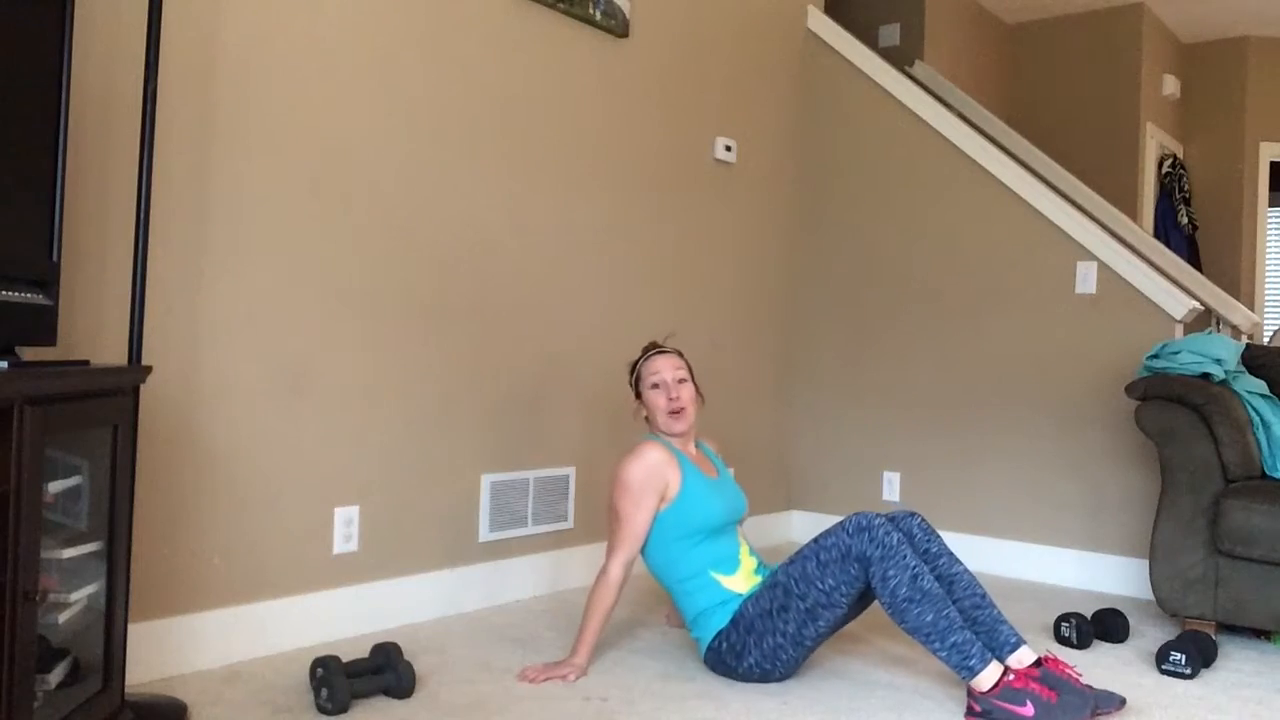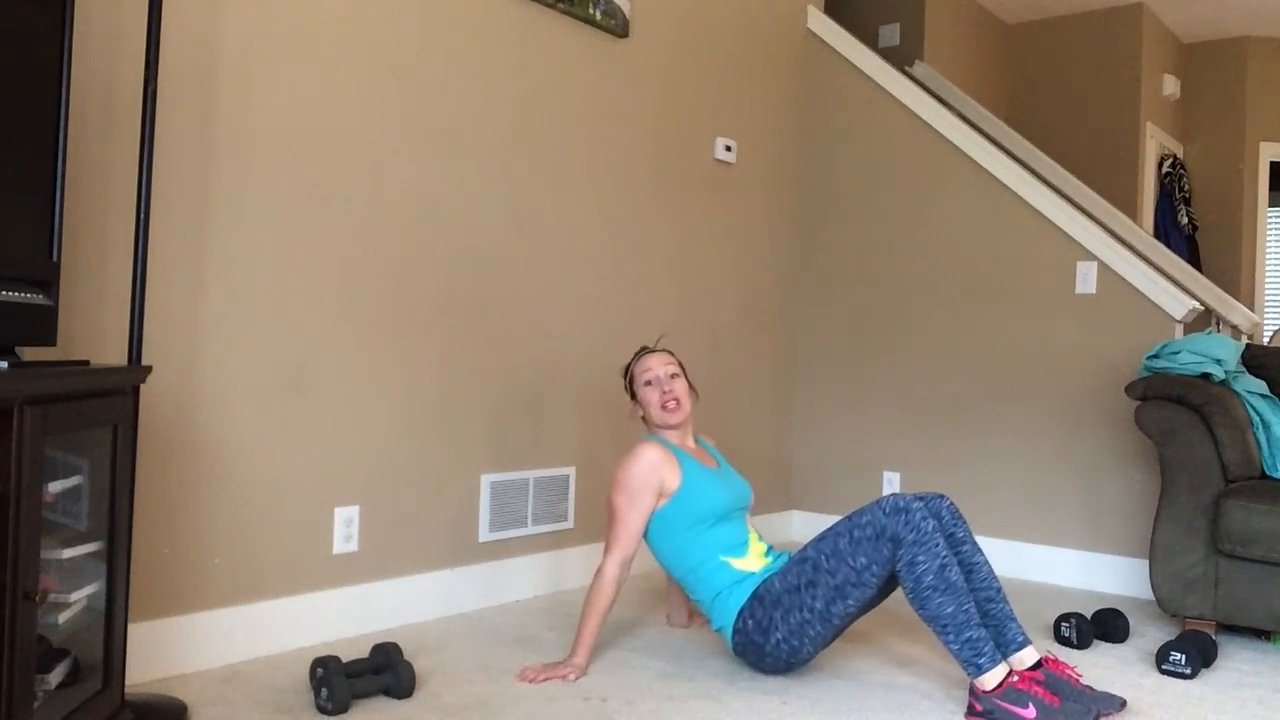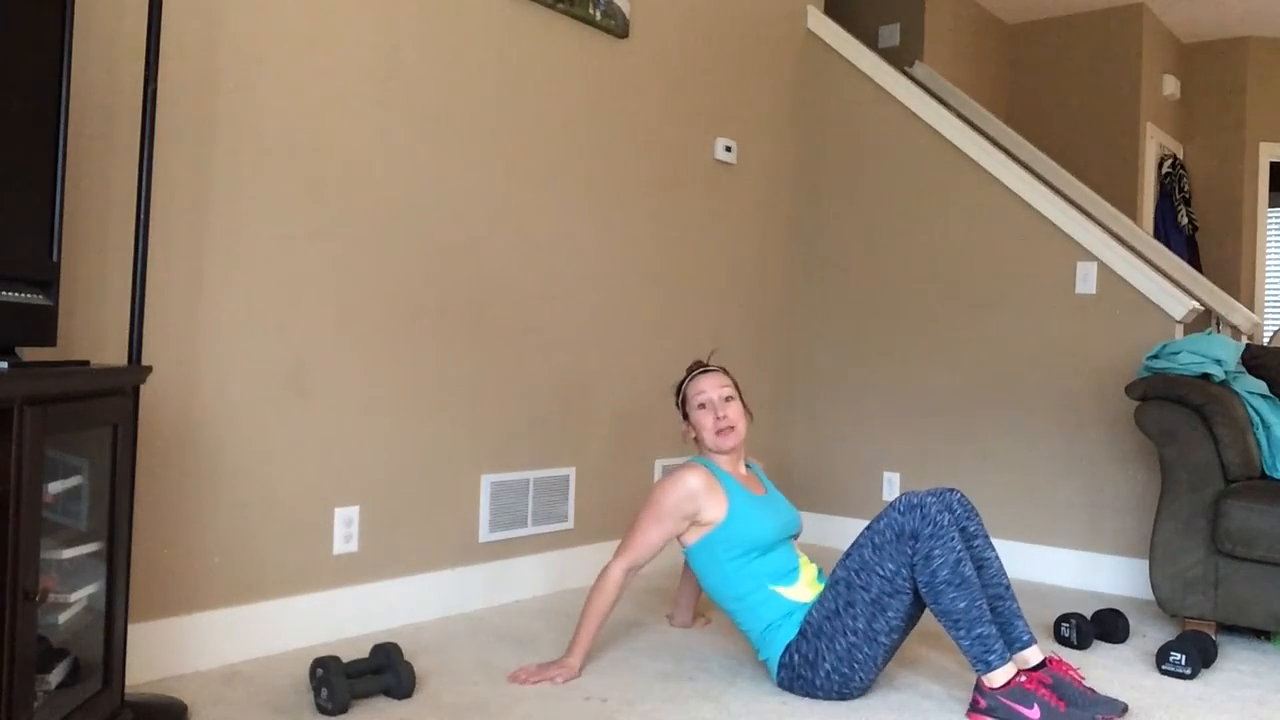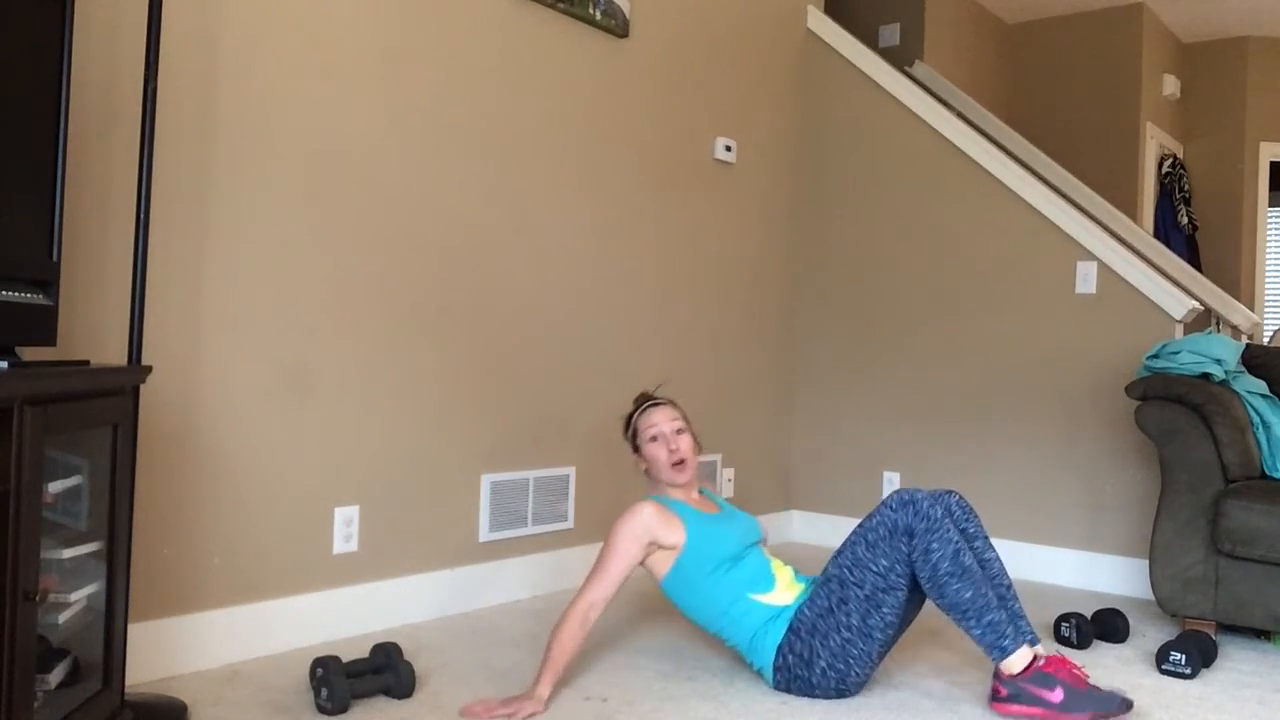
dt=1s
person 1, frame 1
left shoulder: (707, 453)
right shoulder: (647, 463)
right elbow: (616, 566)
right wrist: (577, 660)
left hip: (768, 612)
right hip: (740, 641)
left knee: (907, 527)
right knee: (867, 534)
left ankle: (1021, 663)
person 1, frame 2
left shoulder: (705, 449)
right shoulder: (648, 460)
right elbow: (615, 562)
left wrist: (683, 608)
right wrist: (577, 660)
left hip: (786, 599)
right hip: (763, 625)
left knee: (936, 509)
right knee: (902, 518)
left ankle: (1023, 661)
person 1, frame 3
left shoulder: (753, 472)
right shoulder: (690, 483)
right elbow: (620, 566)
left wrist: (684, 613)
right wrist: (571, 661)
left hip: (835, 628)
right hip: (812, 657)
left knee: (948, 505)
right knee: (918, 515)
left ankle: (1029, 662)
person 1, frame 4
left shoulder: (712, 502)
right shoulder: (648, 517)
right elbow: (587, 605)
left hip: (823, 626)
right hip: (803, 657)
left knee: (944, 505)
right knee: (910, 510)
left ankle: (1029, 656)
